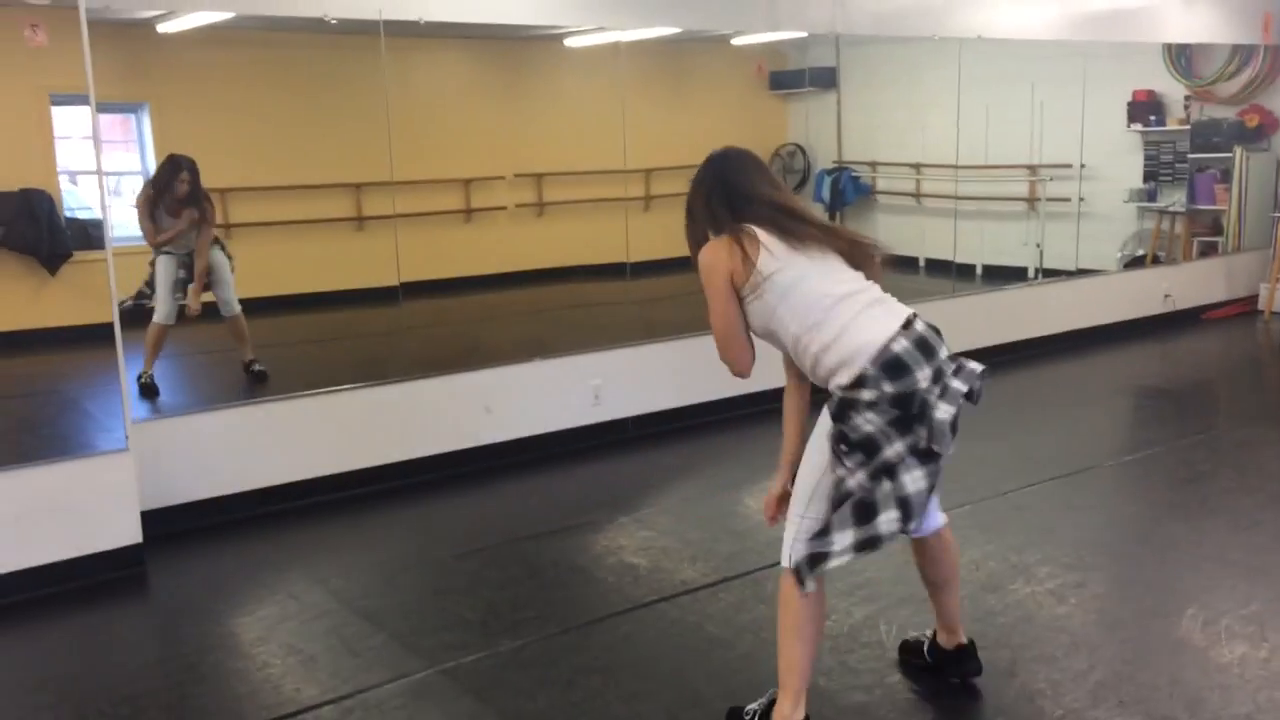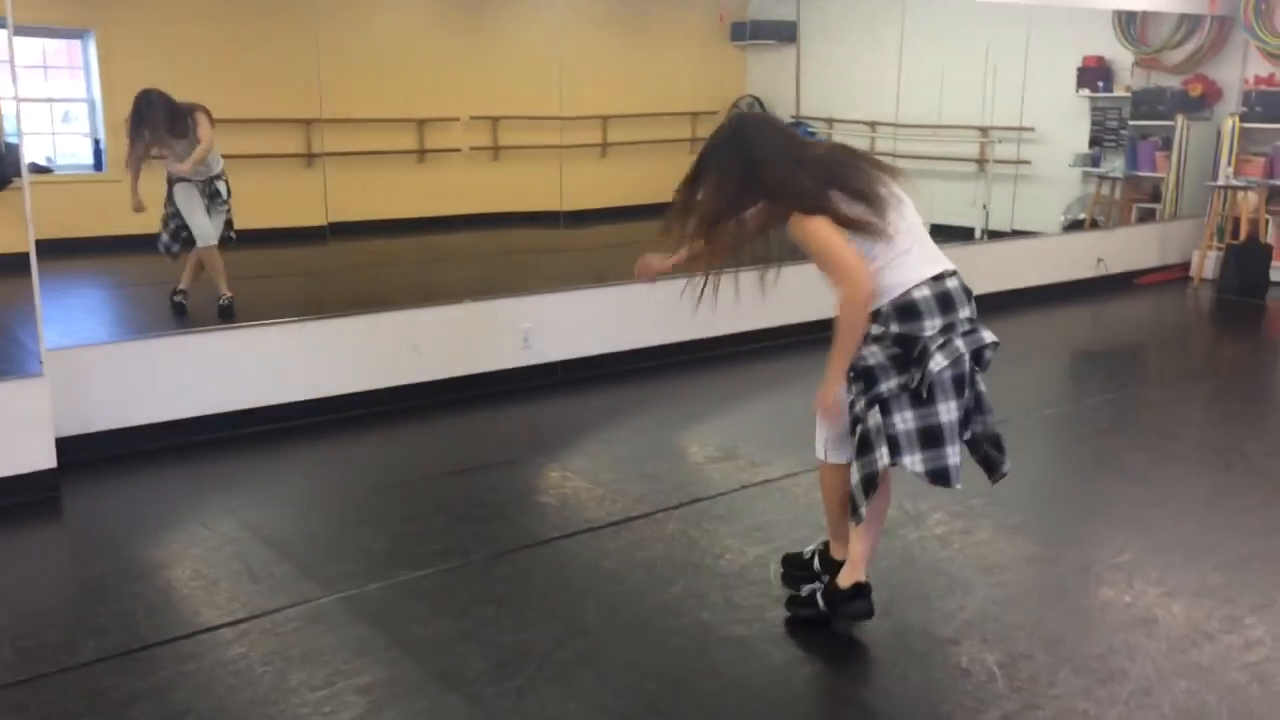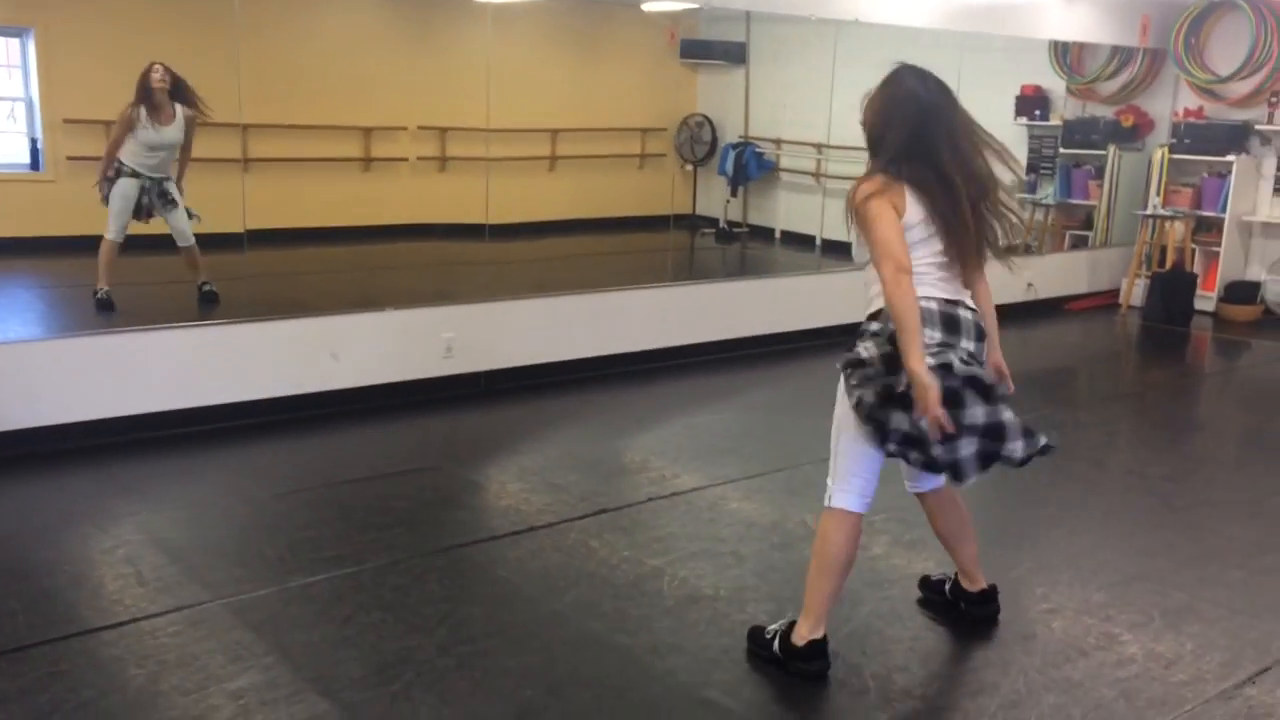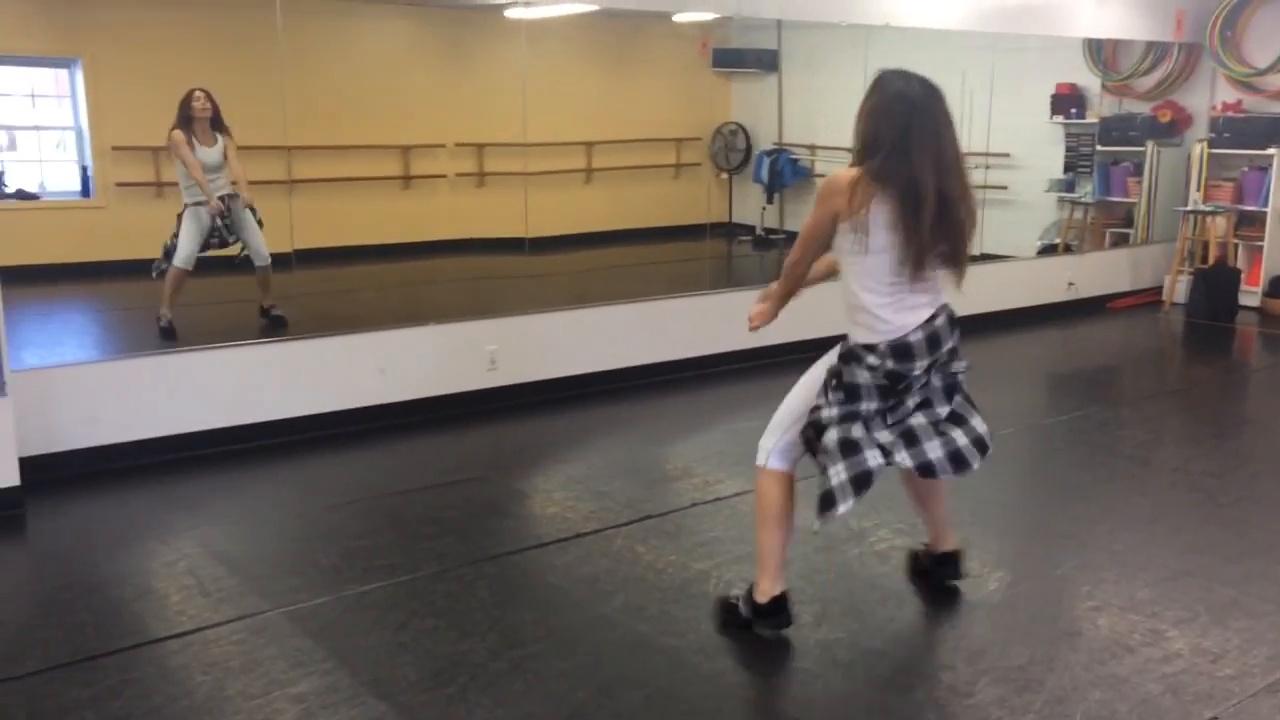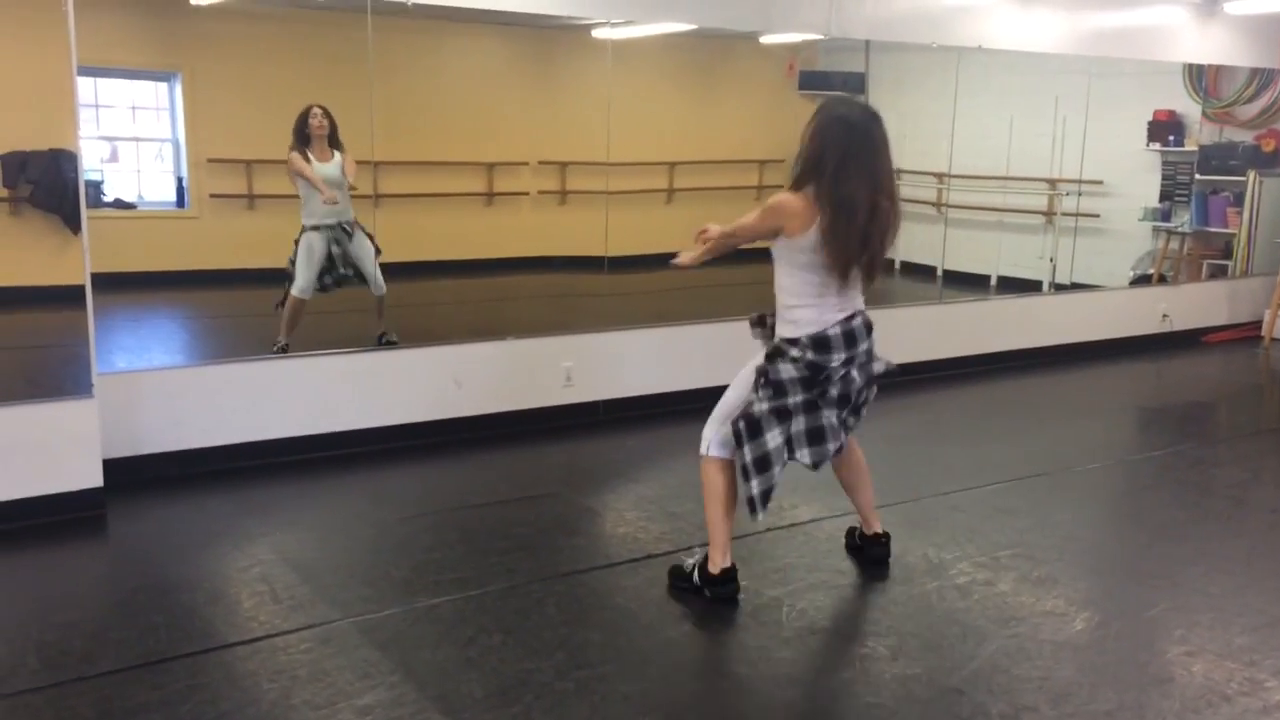
dt=1s
person 1, frame 1
left shoulder: (720, 253)
right shoulder: (805, 239)
left elbow: (740, 363)
right wrist: (787, 473)
left hip: (873, 385)
right hip: (923, 353)
left knee: (804, 546)
right knee: (917, 508)
right ankle: (953, 645)
person 1, frame 2
left shoulder: (806, 218)
right shoulder: (842, 166)
left elbow: (861, 285)
right elbow: (751, 225)
left wrist: (837, 376)
right wrist: (674, 260)
left hip: (898, 321)
right hip: (950, 302)
left knee: (837, 442)
right knee: (868, 450)
left ankle: (837, 560)
right ankle: (849, 580)
person 1, frame 3
left shoulder: (877, 190)
right shoulder: (955, 186)
left elbow: (896, 277)
right elbow: (975, 271)
left wrist: (916, 373)
right wrist: (993, 350)
left hip: (904, 337)
right hip: (962, 337)
left knee: (848, 492)
right knee: (930, 473)
left ankle: (807, 637)
right ankle: (974, 588)
person 1, frame 4
left shoulder: (846, 187)
right shoulder: (941, 191)
left elbow: (801, 258)
left wrist: (773, 302)
right wrist: (810, 275)
left hip: (873, 357)
right hip: (932, 340)
left knee: (775, 453)
right knee: (914, 442)
left ankle: (766, 597)
right ankle: (942, 553)
person 1, frame 5
left shoulder: (789, 207)
right shoulder: (873, 209)
left elbow: (737, 235)
left wrist: (700, 253)
right wrist: (723, 234)
left hip: (799, 353)
right hip: (851, 340)
left knee: (718, 445)
right knee: (836, 432)
left ankle: (717, 570)
right ankle: (873, 536)
person 2, frame 1
left shoulder: (201, 205)
right shoulder: (148, 199)
left elbow: (202, 252)
right elbow: (153, 241)
left wrist: (196, 293)
right wrist: (182, 226)
left hip: (204, 250)
right hip: (170, 254)
left knee: (230, 304)
right knee: (164, 313)
left ankle: (250, 360)
right ankle: (146, 372)
person 2, frame 2
left shoulder: (195, 115)
right shoulder: (153, 133)
left elbow: (207, 145)
right elbow: (135, 160)
left wrist: (187, 165)
right wrist: (135, 195)
left hip: (214, 180)
right hip: (184, 184)
left knee: (208, 239)
right knee: (205, 237)
left ankle: (181, 290)
right ankle: (225, 295)
person 2, frame 3
left shoulder: (186, 114)
right shoulder: (134, 113)
left elbow: (185, 152)
right elbow: (113, 145)
left wrist: (179, 183)
right wrist: (103, 176)
left hip: (163, 179)
right hip: (130, 174)
left knee: (184, 235)
right knee: (115, 231)
left ankle: (203, 283)
right ankle: (102, 289)
person 2, frame 4
left shoulder: (224, 138)
right shoulder: (179, 136)
left elbow: (235, 165)
right elbow: (194, 167)
left wrist: (244, 190)
right wrist: (210, 198)
left hip: (230, 201)
right hip: (198, 205)
left knee: (261, 253)
right knee: (184, 256)
left ankle: (268, 307)
right ankle: (165, 315)
person 2, frame 5
left shoulder: (342, 156)
right shoulder: (297, 157)
left elbow: (350, 171)
right elbow: (309, 174)
left wrist: (351, 181)
right wrist: (325, 191)
left hip: (348, 227)
right hip: (315, 229)
left knee: (377, 280)
right knee: (302, 286)
left ankle: (383, 334)
right ankle: (282, 341)
